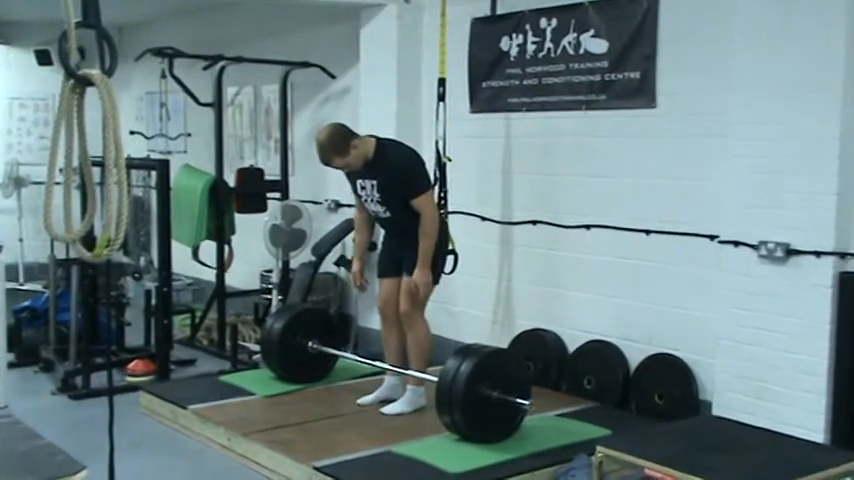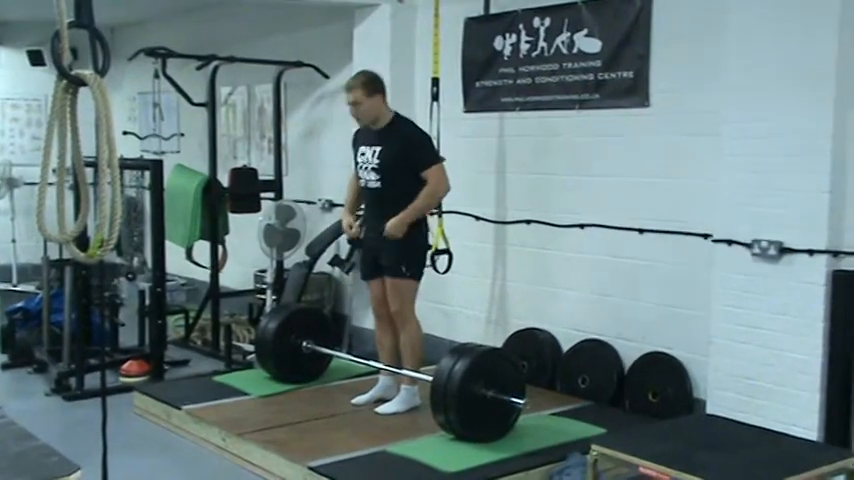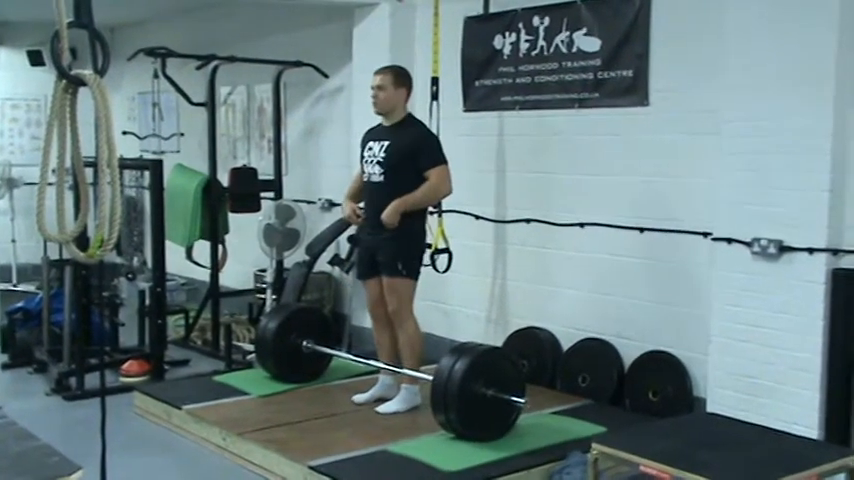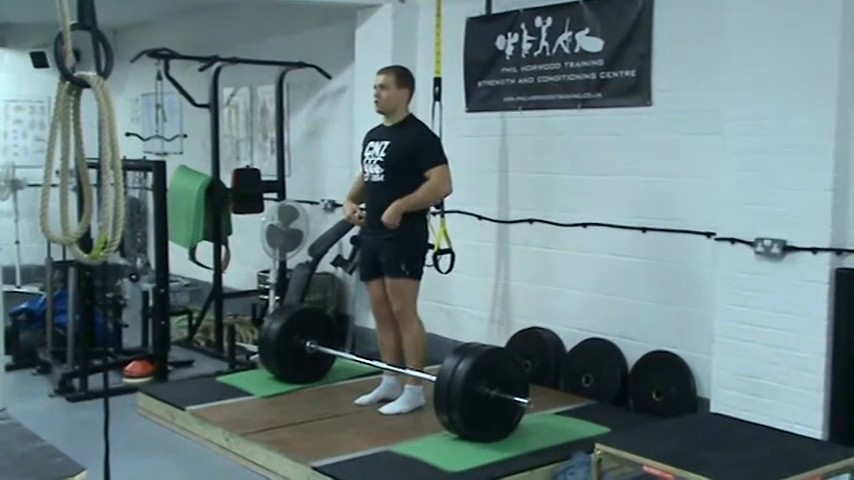
dt=0.4s
person 1, frame 1
left shoulder: (402, 161)
right shoulder: (354, 166)
left elbow: (430, 214)
right elbow: (363, 211)
left wrist: (424, 266)
right wrist: (358, 258)
left hip: (425, 240)
right hip: (394, 239)
left knee: (409, 311)
right knee: (387, 309)
left ankle: (415, 391)
right ankle: (393, 383)
person 1, frame 2
left shoulder: (409, 136)
right shoulder: (360, 137)
left elbow: (440, 184)
left wrist: (404, 219)
right wrist: (348, 213)
left hip: (404, 237)
right hip: (373, 236)
left knee: (401, 312)
right knee: (381, 312)
left ankle: (410, 390)
right ankle: (387, 382)
person 1, frame 3
left shoulder: (418, 135)
right shoulder: (371, 135)
left elbow: (442, 185)
left wrist: (399, 205)
right wrist: (349, 200)
left hip: (402, 236)
right hip: (370, 235)
left knee: (399, 312)
right knee: (377, 312)
left ankle: (410, 389)
right ankle: (387, 382)
person 1, frame 4
left shoulder: (419, 136)
right shoulder: (372, 136)
left elbow: (442, 185)
left wrist: (399, 207)
right wrist: (350, 201)
left hip: (403, 236)
right hip: (372, 235)
left knee: (404, 313)
right knee: (381, 313)
left ankle: (414, 389)
right ankle: (390, 382)
